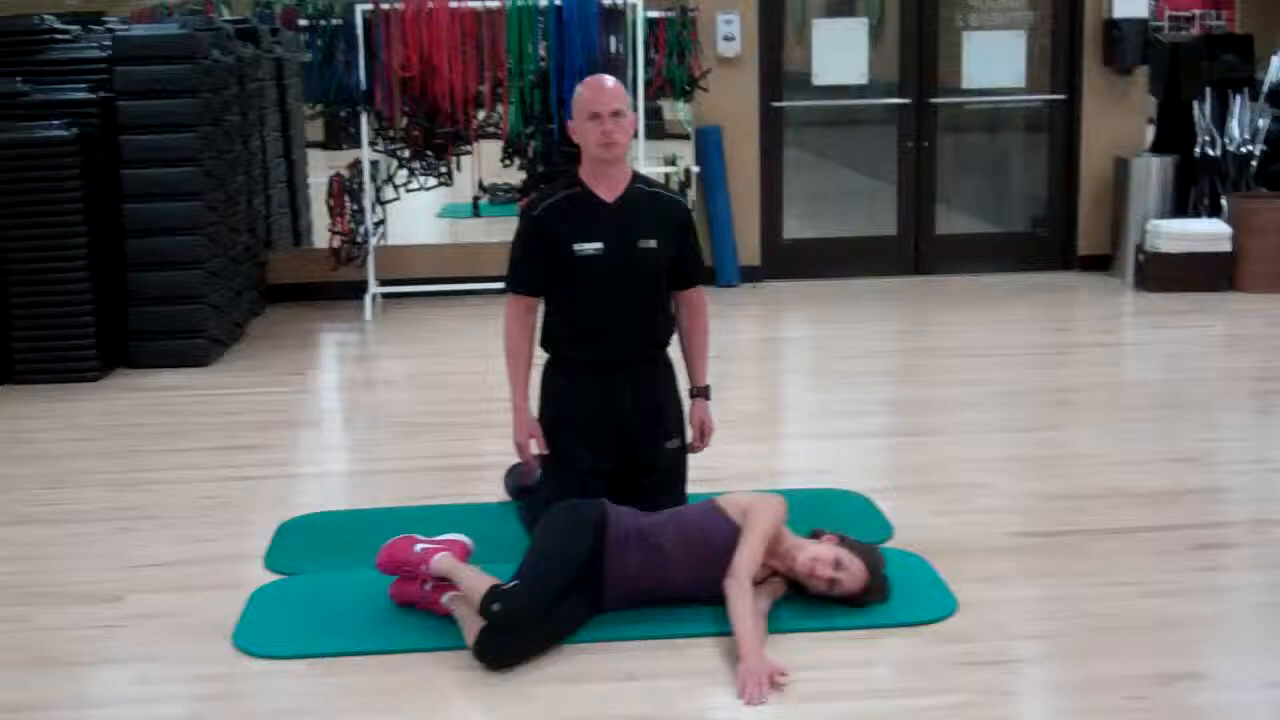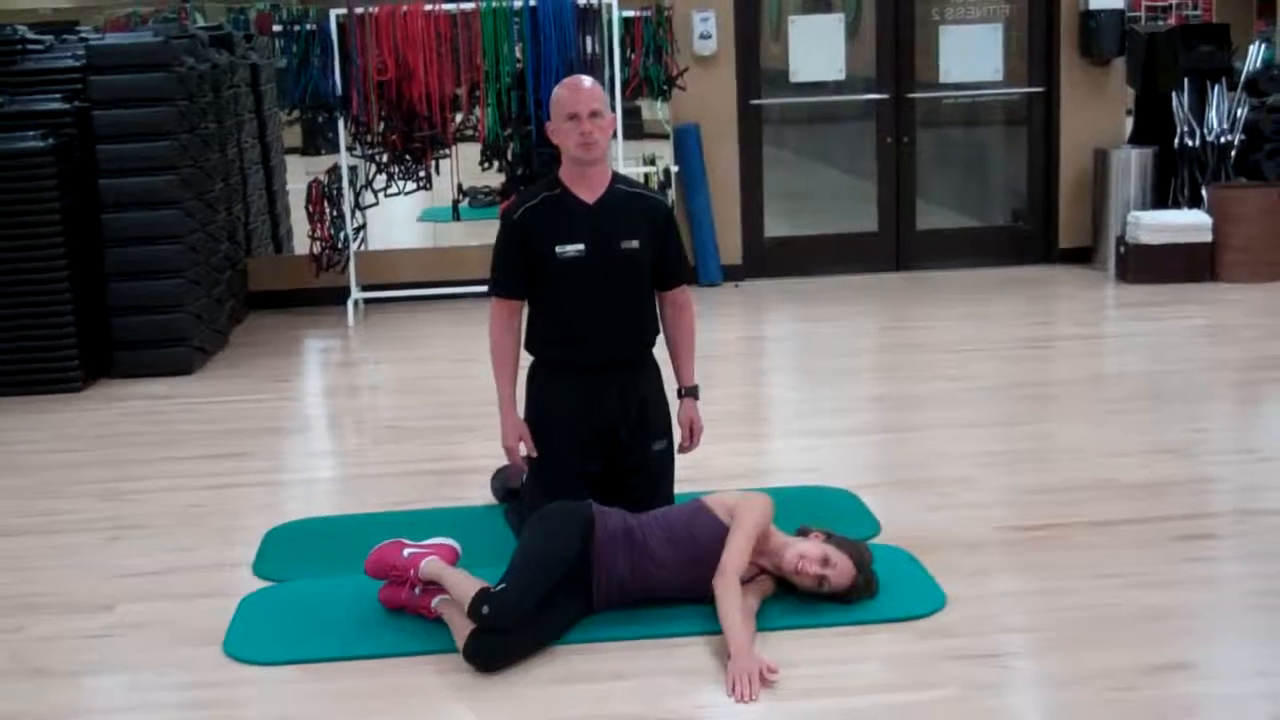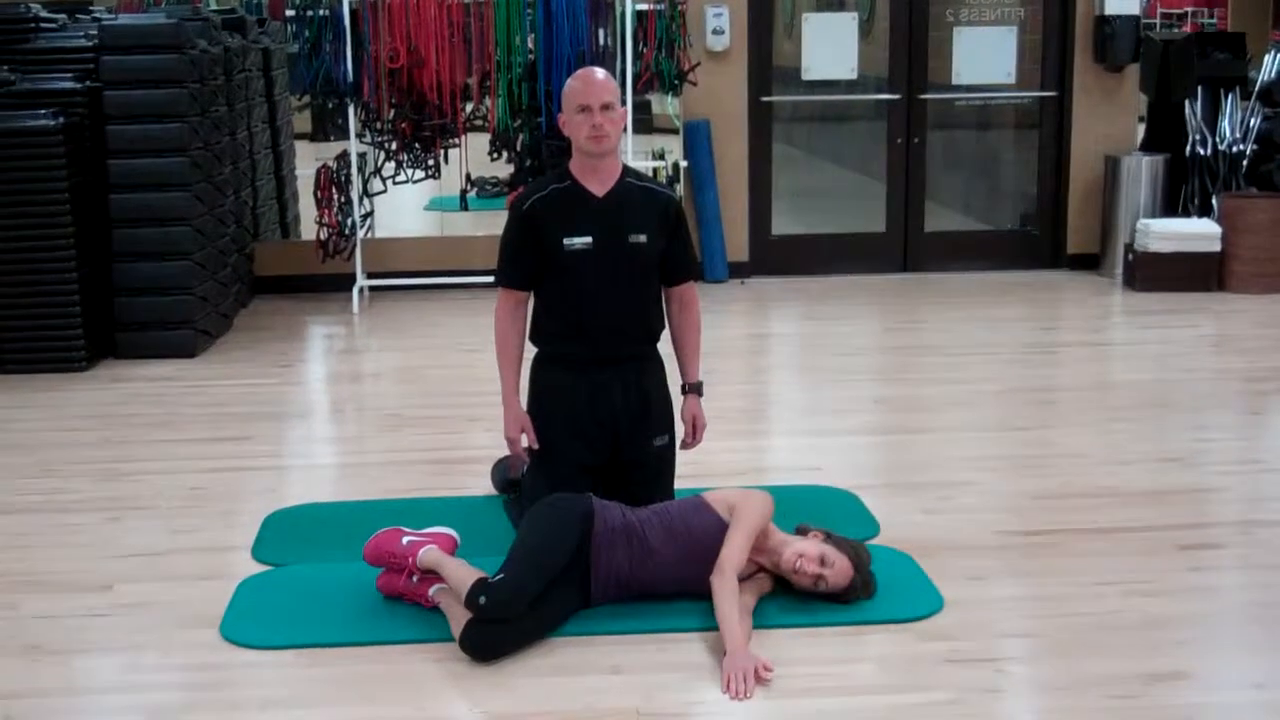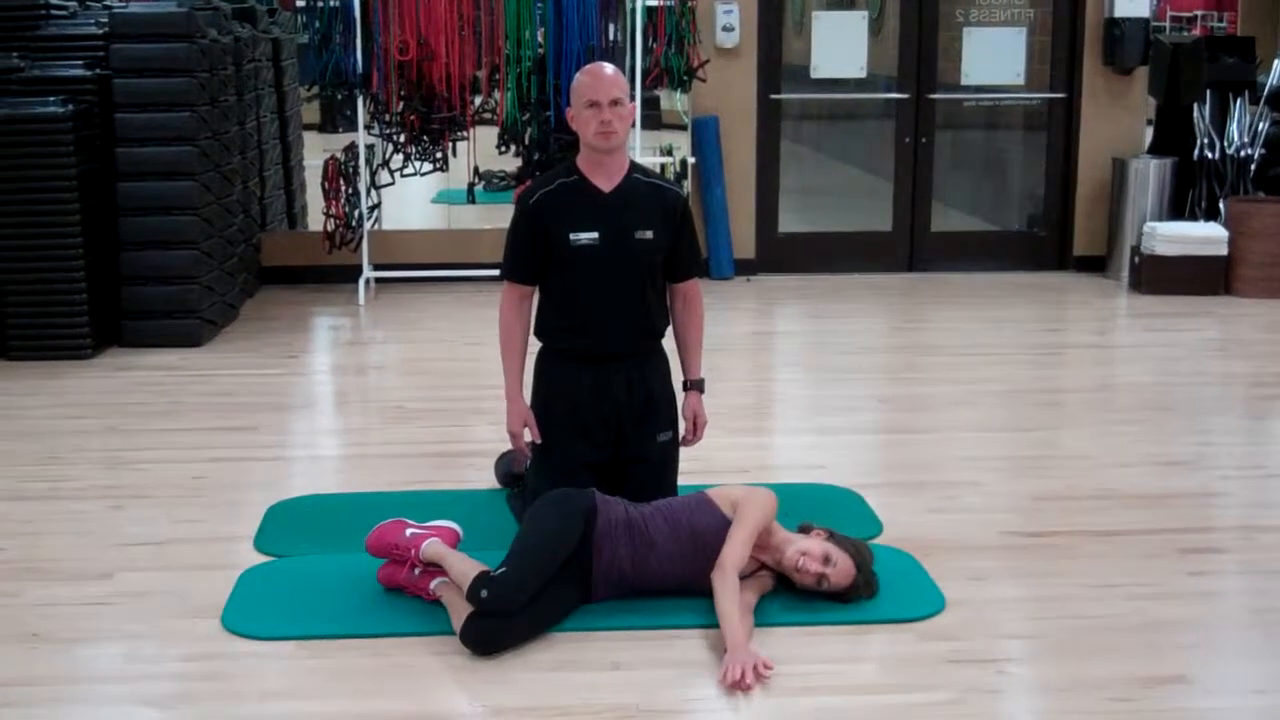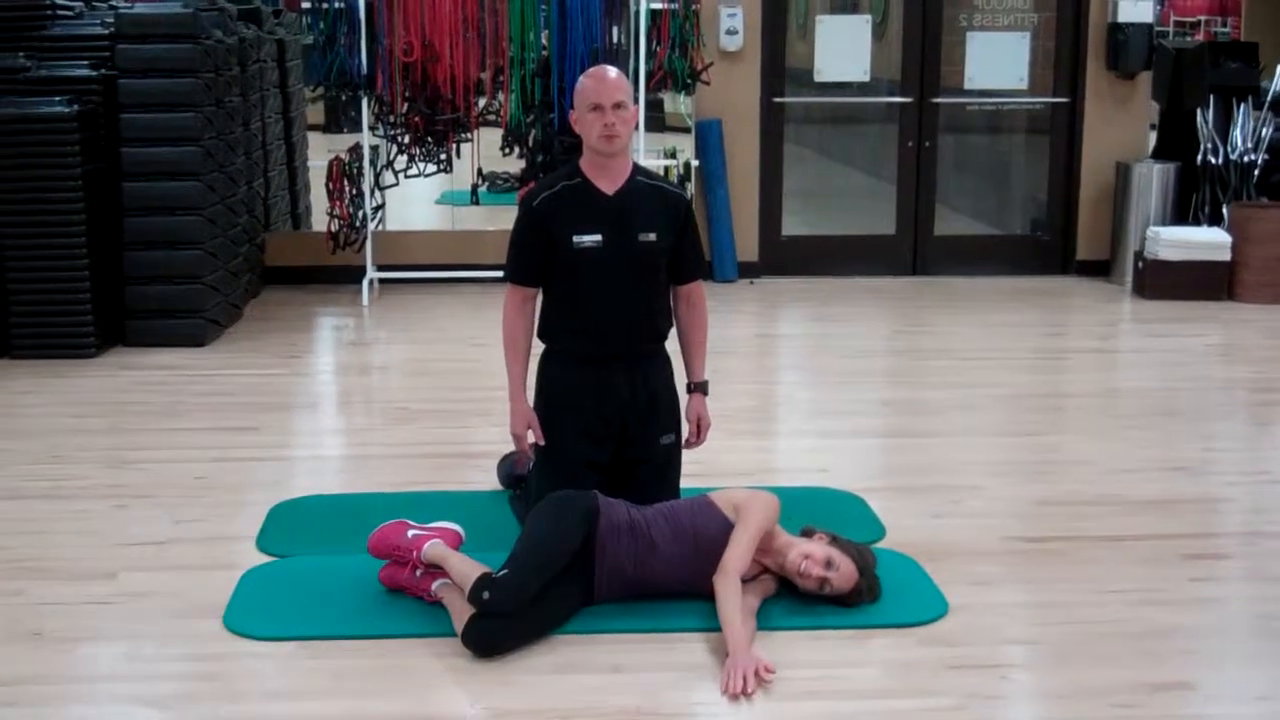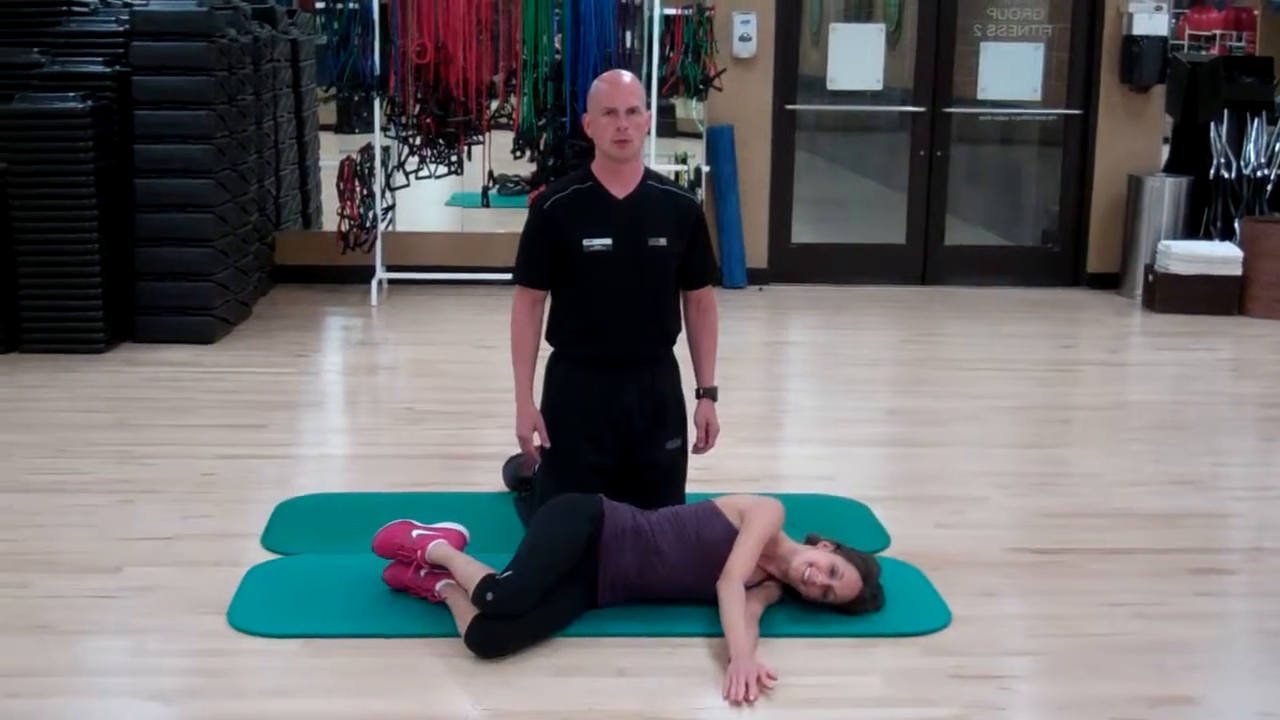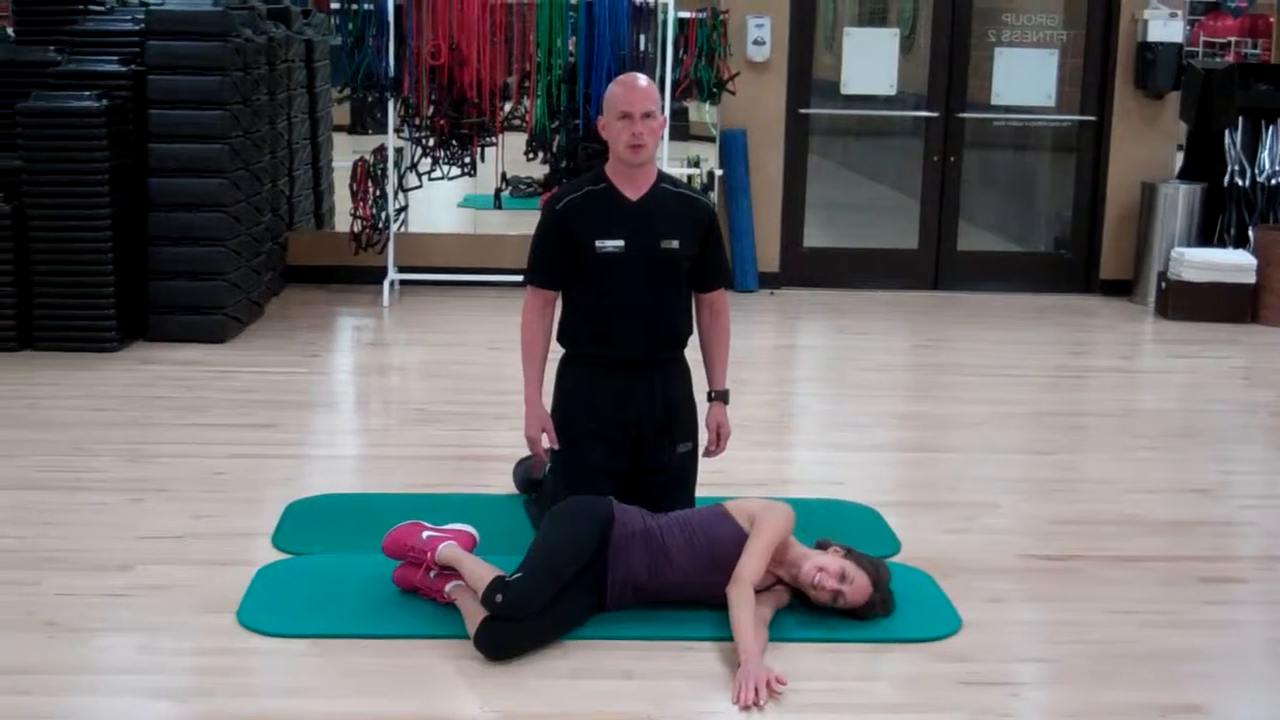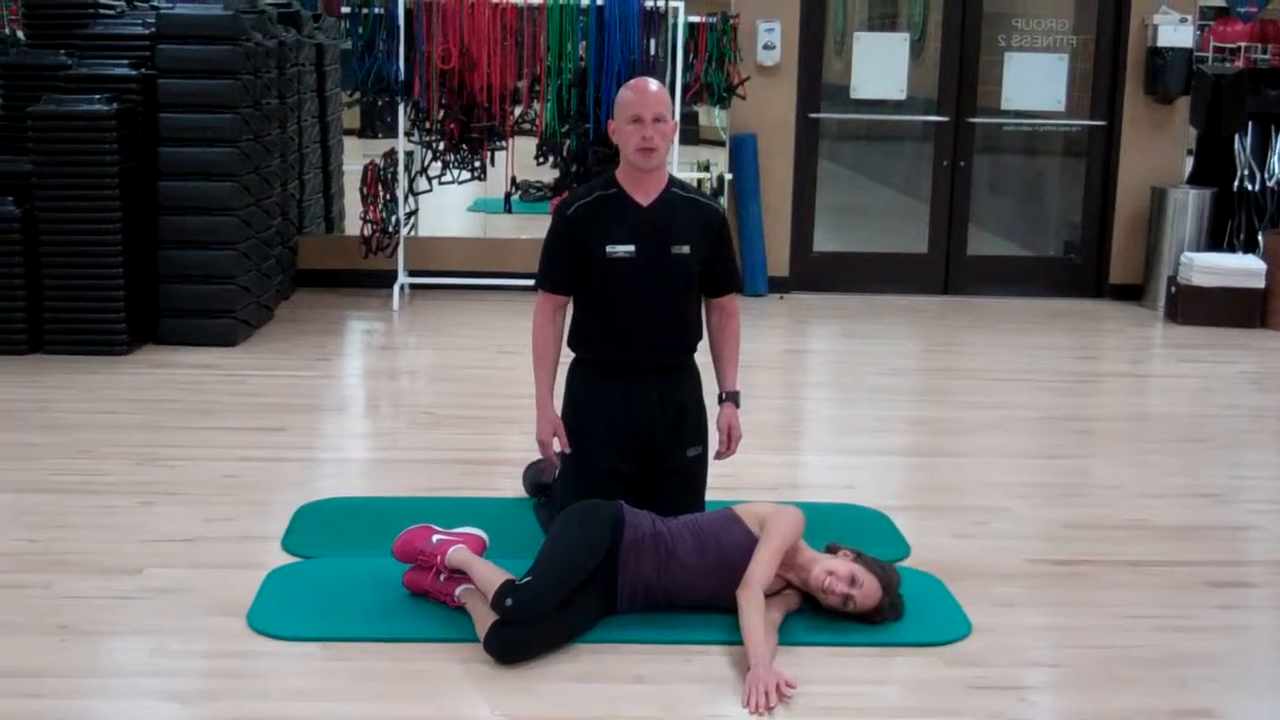
dt=0.3s
person 1, frame 1
left shoulder: (774, 586)
right shoulder: (771, 509)
left elbow: (749, 604)
right elbow: (736, 579)
left wrist: (754, 653)
right wrist: (751, 654)
left hip: (602, 593)
right hip: (591, 530)
left knee: (498, 651)
right knee: (511, 610)
left ankle: (446, 594)
right ankle: (437, 559)
person 1, frame 2
left shoulder: (762, 583)
right shoulder: (758, 507)
left elbow: (739, 605)
right elbow: (724, 577)
left wrist: (742, 652)
right wrist: (742, 652)
left hip: (588, 594)
right hip: (578, 533)
left knee: (487, 652)
right knee: (501, 613)
left ankle: (433, 597)
right ankle: (426, 563)
person 1, frame 3
left shoulder: (760, 581)
right shoulder: (758, 503)
left elbow: (736, 600)
right elbow: (723, 574)
left wrist: (739, 650)
right wrist: (737, 650)
left hip: (588, 588)
right hip: (576, 524)
left knee: (484, 643)
right knee: (498, 602)
left ankle: (432, 587)
right ankle: (425, 551)
person 1, frame 4
left shoulder: (761, 580)
right shoulder: (761, 502)
left elbow: (737, 600)
right elbow: (723, 571)
left wrist: (738, 647)
right wrist: (738, 648)
left hip: (589, 584)
right hip: (580, 519)
left knee: (484, 636)
right knee: (500, 595)
left ankle: (433, 579)
right ankle: (426, 542)
person 1, frame 5
left shoulder: (764, 584)
right shoulder: (764, 505)
left elbow: (740, 602)
right elbow: (725, 575)
left wrist: (741, 651)
right wrist: (739, 652)
left hip: (592, 587)
right hip: (582, 521)
left knee: (486, 640)
right knee: (503, 597)
left ankle: (436, 582)
right ankle: (430, 544)
person 1, frame 6
left shoulder: (768, 590)
right shoulder: (768, 511)
left elbow: (743, 610)
right elbow: (730, 581)
left wrist: (743, 657)
right wrist: (741, 657)
left hip: (595, 589)
right hip: (588, 523)
right knee: (506, 598)
left ankle: (438, 581)
right ankle: (433, 545)
person 1, frame 7
left shoulder: (778, 595)
right shoulder: (780, 517)
left elbow: (753, 613)
right elbow: (739, 585)
left wrist: (752, 662)
right wrist: (750, 661)
left hip: (606, 593)
right hip: (597, 527)
left knee: (498, 643)
right knee: (515, 601)
left ankle: (450, 584)
right ankle: (443, 547)
person 1, frame 8
left shoulder: (788, 599)
right shoulder: (789, 520)
left elbow: (763, 617)
right elbow: (748, 589)
left wrist: (761, 666)
right wrist: (761, 666)
left hip: (614, 596)
right hip: (608, 531)
left knee: (508, 646)
right knee: (525, 605)
left ankle: (458, 585)
right ankle: (452, 550)
person 2, frame 1
left shoulder: (668, 209)
right shoulder: (545, 214)
left elbow: (689, 302)
right elbow: (521, 311)
left wrist: (700, 392)
right wrist: (521, 408)
left hip: (651, 386)
right hip: (575, 389)
right ankle: (530, 482)
person 2, frame 2
left shoulder: (650, 208)
right shoulder: (526, 216)
left elbow: (675, 301)
right elbow: (505, 315)
left wrist: (688, 392)
right wrist: (508, 411)
left hip: (638, 387)
right hip: (559, 391)
right ankle: (516, 484)
person 2, frame 3
left shoulder: (659, 202)
right shoulder: (534, 207)
left elbow: (682, 297)
right elbow: (511, 305)
left wrist: (692, 388)
right wrist: (511, 401)
left hip: (641, 381)
right hip: (561, 383)
right ankle: (518, 475)
person 2, frame 4
left shoulder: (666, 199)
right shoulder: (541, 201)
left elbow: (685, 294)
right elbow: (517, 298)
left wrist: (694, 385)
right wrist: (514, 395)
left hip: (645, 378)
right hip: (566, 379)
right ankle: (522, 472)
person 2, frame 5
left shoulder: (669, 201)
right shoulder: (544, 203)
left elbow: (689, 296)
right elbow: (520, 301)
left wrist: (697, 387)
right wrist: (518, 397)
left hip: (648, 379)
right hip: (569, 380)
right ankle: (525, 473)
person 2, frame 6
left shoulder: (681, 207)
right shoulder: (555, 207)
left elbow: (699, 302)
right elbow: (529, 302)
left wrist: (707, 393)
right wrist: (524, 399)
left hip: (656, 385)
right hip: (576, 384)
right ankle: (531, 477)
person 2, frame 7
left shoulder: (694, 210)
right shoulder: (568, 208)
left elbow: (712, 305)
right elbow: (539, 304)
left wrist: (718, 396)
right wrist: (533, 400)
left hip: (666, 386)
right hip: (588, 385)
right ankle: (541, 478)
person 2, frame 8
left shoulder: (704, 215)
right shoulder: (578, 212)
left elbow: (723, 309)
right elbow: (550, 308)
left wrist: (729, 397)
right wrist: (544, 404)
left hip: (677, 391)
right hip: (598, 390)
right ankle: (551, 480)
